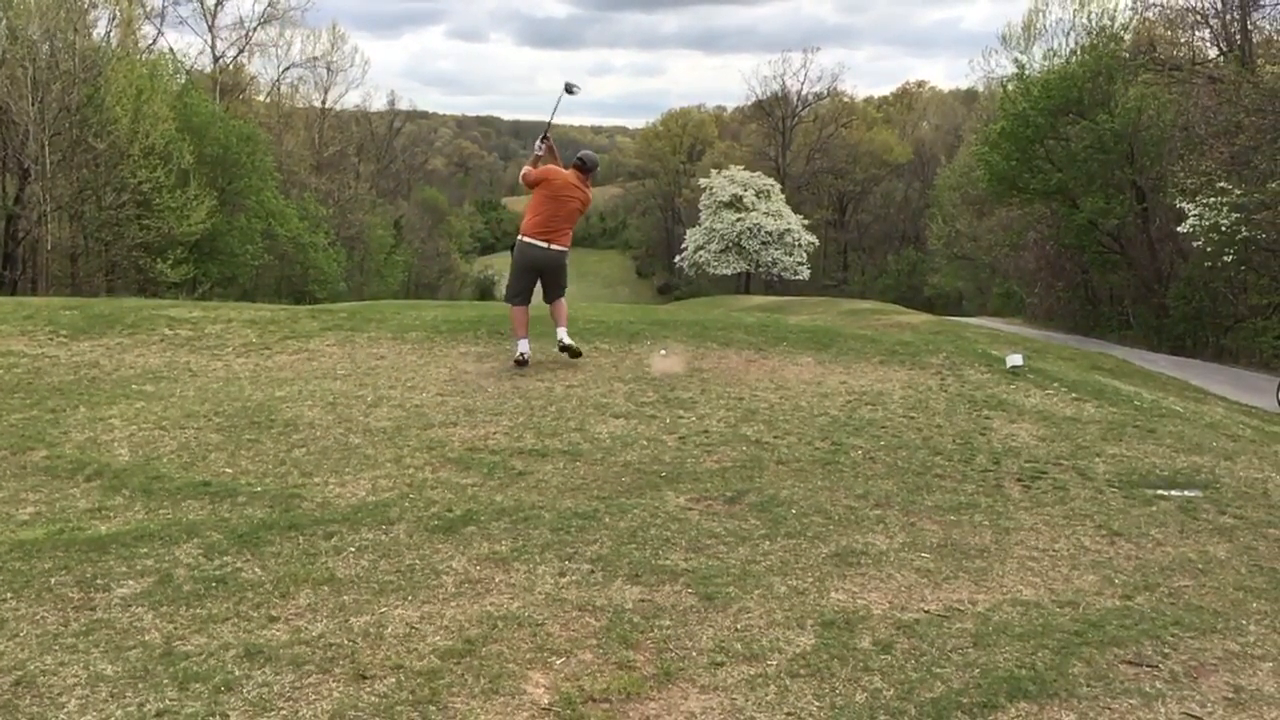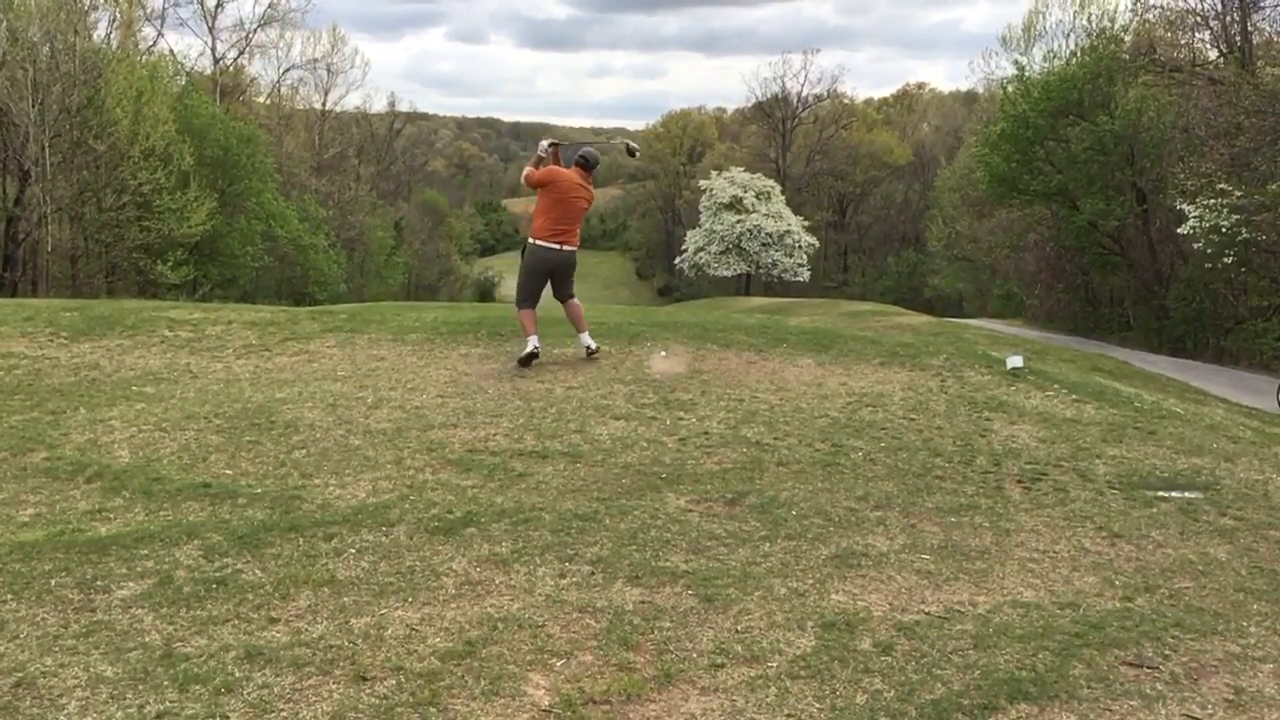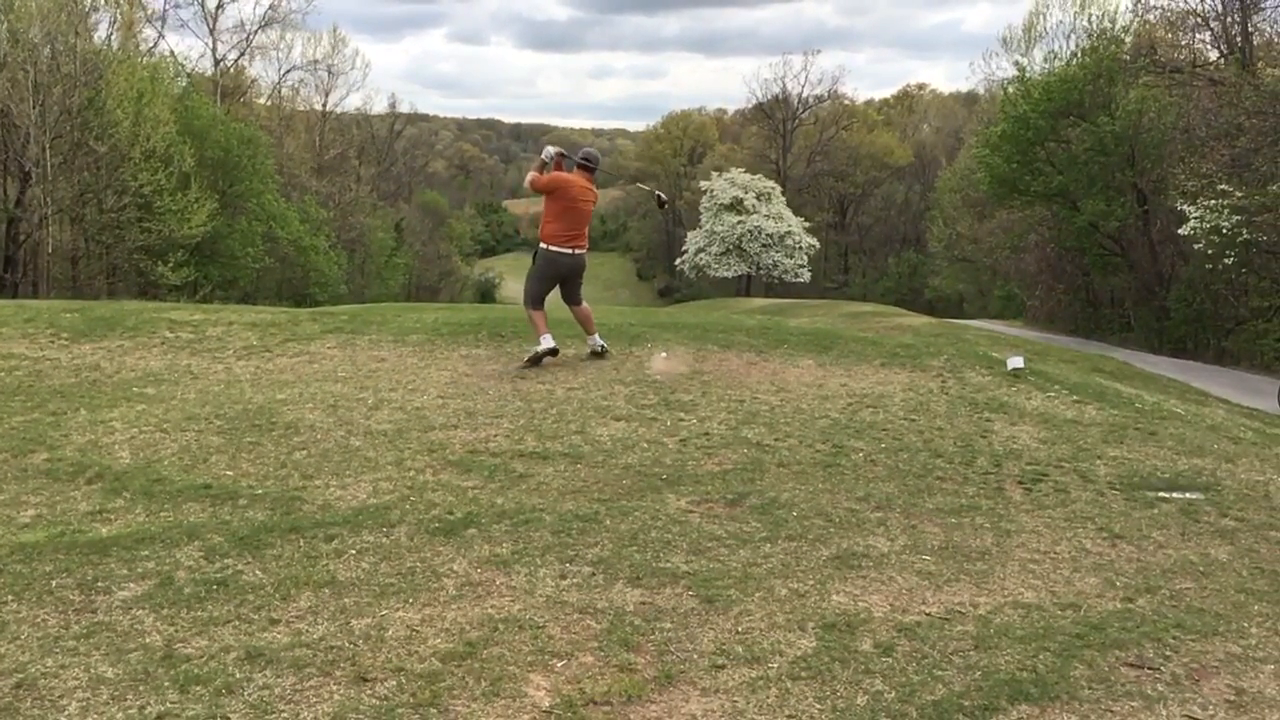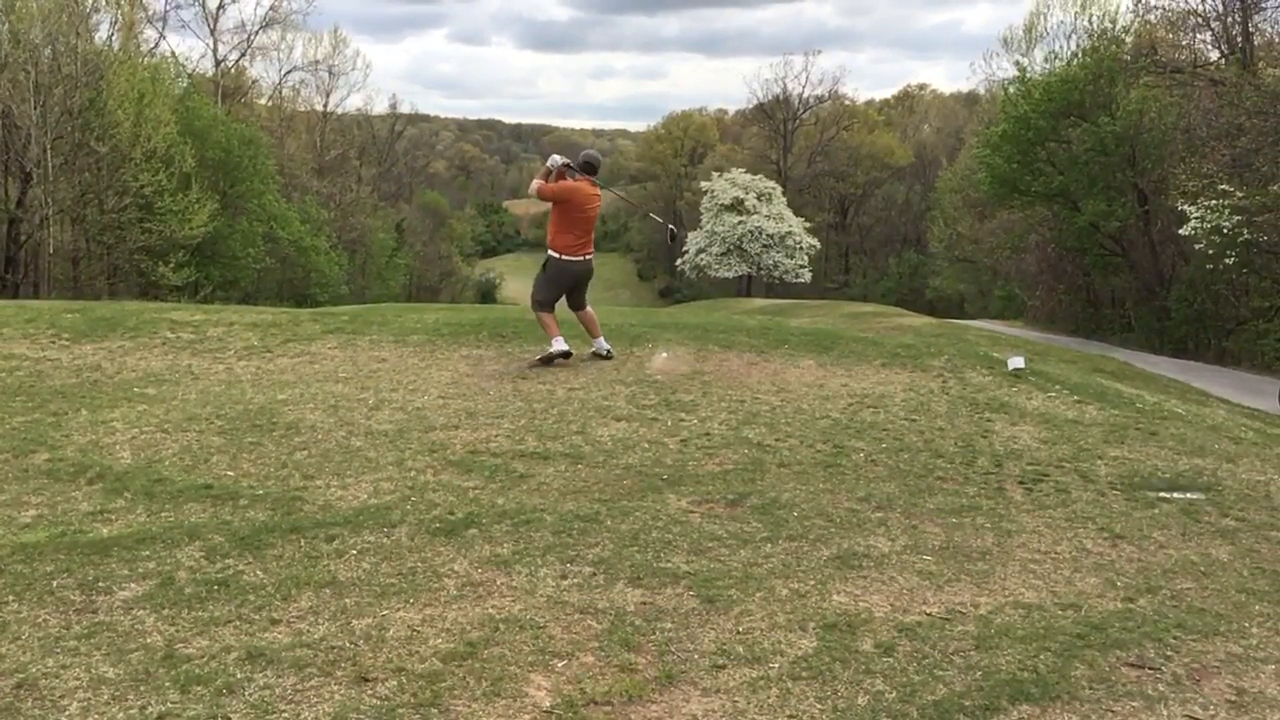
dt=0.5s
person 1, frame 1
left shoulder: (550, 173)
right shoulder: (585, 196)
left elbow: (525, 176)
left wrist: (538, 153)
right wrist: (551, 150)
left hip: (527, 246)
right hip: (556, 253)
left knee: (518, 300)
right knee: (557, 296)
left ankle: (523, 348)
right ankle: (563, 335)
person 1, frame 2
left shoulder: (555, 174)
right shoulder: (588, 192)
left elbow: (526, 177)
left wrist: (540, 154)
right wrist: (555, 156)
left hip: (539, 249)
right hip: (567, 253)
left knee: (525, 301)
right knee: (567, 296)
left ankle: (532, 344)
right ankle: (587, 342)
person 1, frame 3
left shoulder: (562, 180)
right shoulder: (592, 192)
left elbow: (530, 182)
left wrist: (544, 159)
right wrist: (557, 163)
left hip: (551, 254)
right hip: (577, 257)
left knee: (533, 300)
right knee: (575, 300)
left ankle: (546, 342)
right ankle: (596, 343)
person 1, frame 4
left shoulder: (570, 189)
right shoulder: (594, 193)
left elbow: (535, 190)
left wrist: (549, 166)
right wrist: (560, 172)
left hip: (561, 261)
right hip: (585, 262)
left knee: (541, 303)
right knee: (579, 304)
left ankle: (558, 344)
right ankle: (602, 346)
